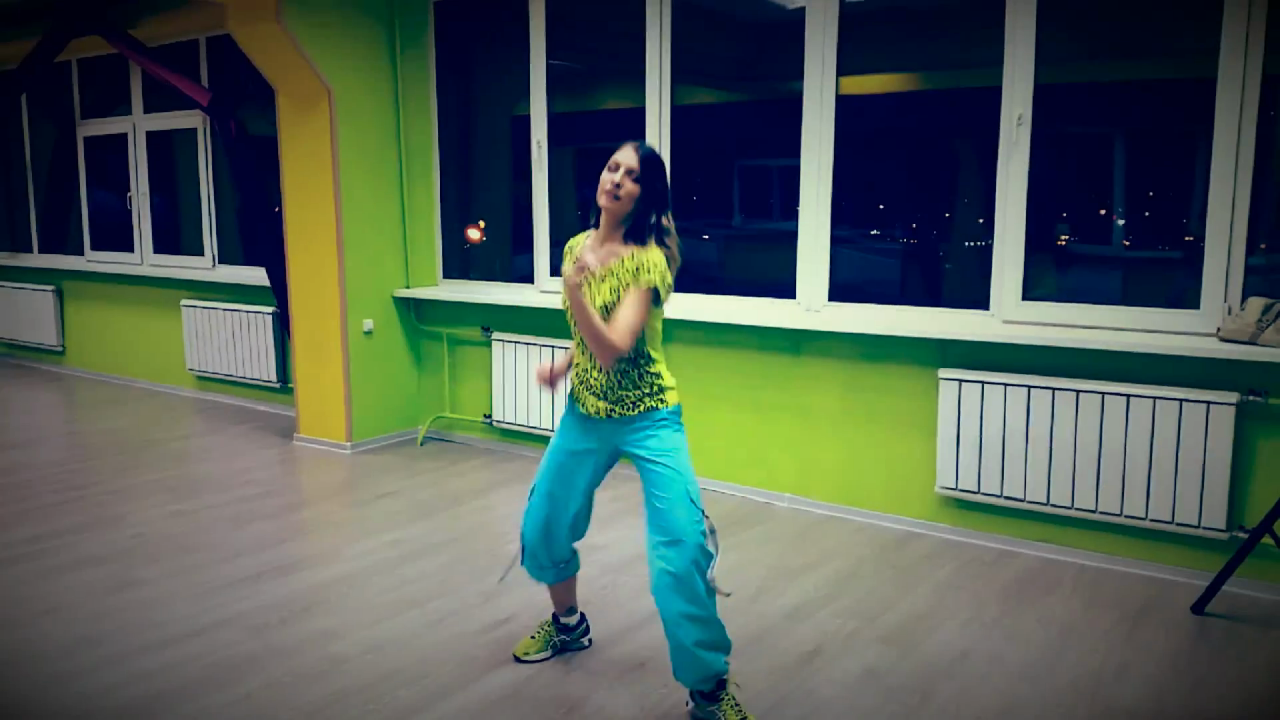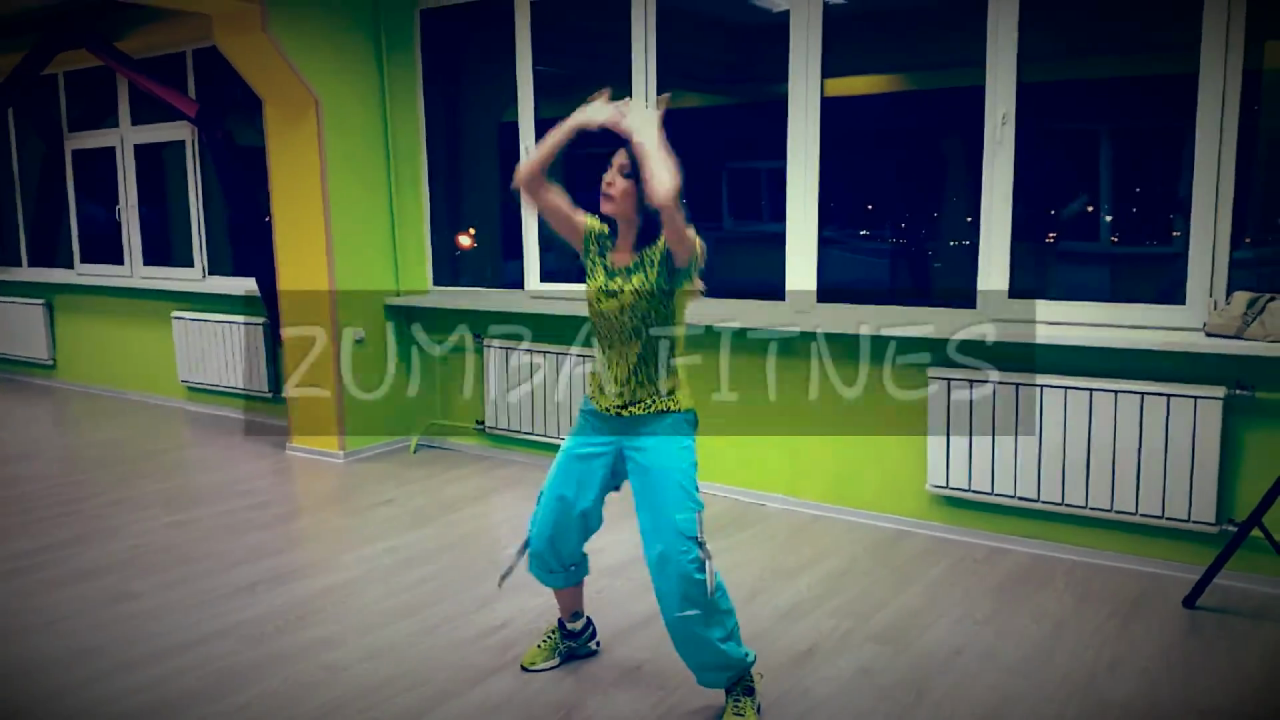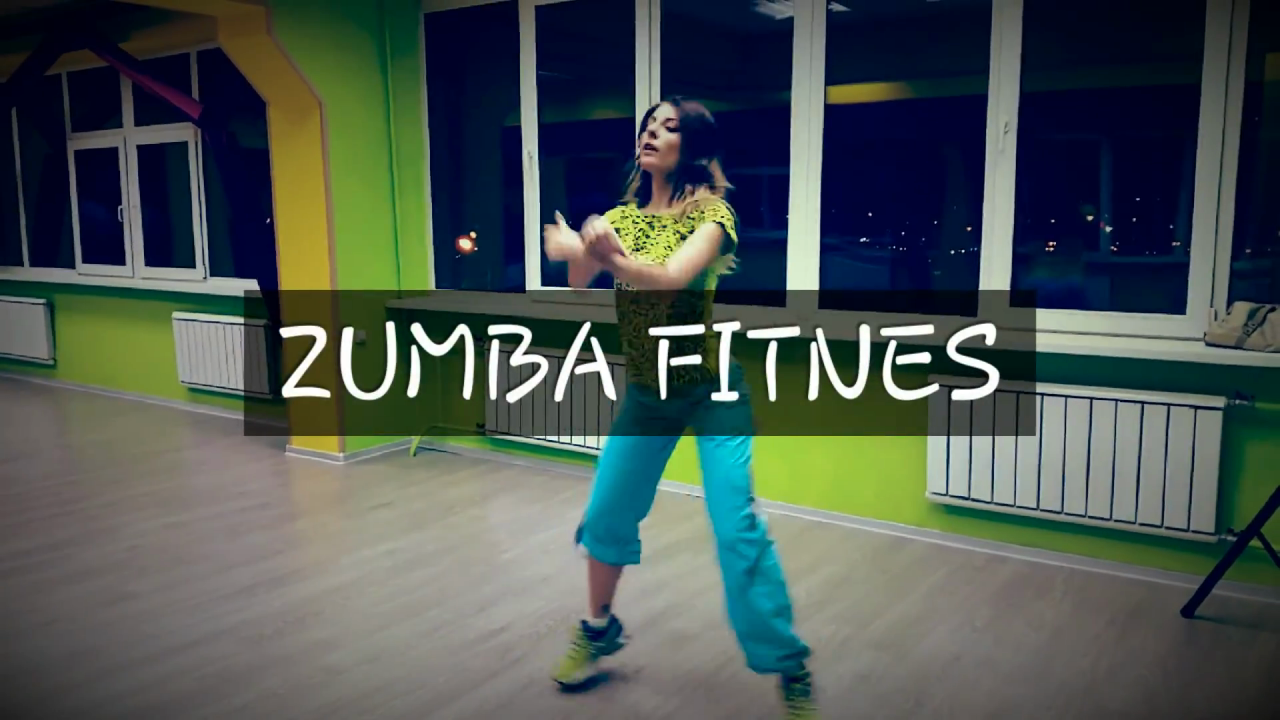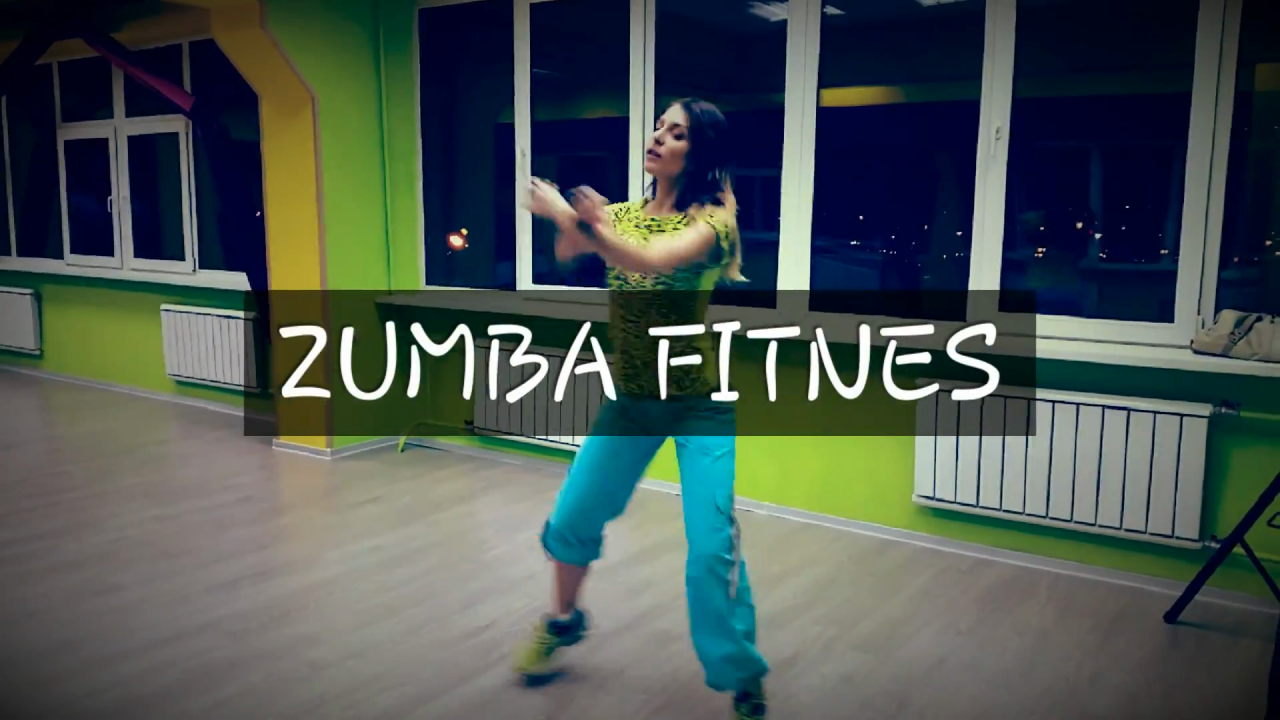
dt=1s
person 1, frame 1
left shoulder: (650, 259)
right shoulder: (574, 247)
left elbow: (615, 350)
left wrist: (583, 303)
right wrist: (564, 364)
left hip: (650, 420)
right hip: (584, 416)
left knee: (682, 540)
right knee: (542, 532)
right ankle: (568, 623)
person 1, frame 2
left shoulder: (673, 252)
right shoulder: (593, 238)
left elbow: (668, 191)
right elbow: (529, 183)
left wrist: (645, 134)
right wrist: (582, 120)
left hip: (661, 427)
right hip: (597, 420)
left knee: (676, 559)
right knee: (549, 538)
right ankle: (574, 629)
person 1, frame 3
left shoulder: (710, 213)
right shoulder: (618, 217)
left elbow: (669, 279)
right elbow: (579, 277)
left wrist: (611, 257)
right wrist: (580, 251)
left hip: (712, 390)
right hip: (644, 394)
left knee: (735, 528)
right knee: (607, 514)
left ankle: (790, 669)
right ankle: (598, 630)
person 1, frame 4
left shoulder: (711, 219)
right shoulder: (621, 214)
left elbow: (655, 260)
right elbow: (568, 250)
left wrist: (586, 218)
right wrist: (572, 217)
left hip: (700, 402)
right hip: (629, 397)
left knee: (711, 544)
right knee: (574, 517)
right ankle: (563, 619)
